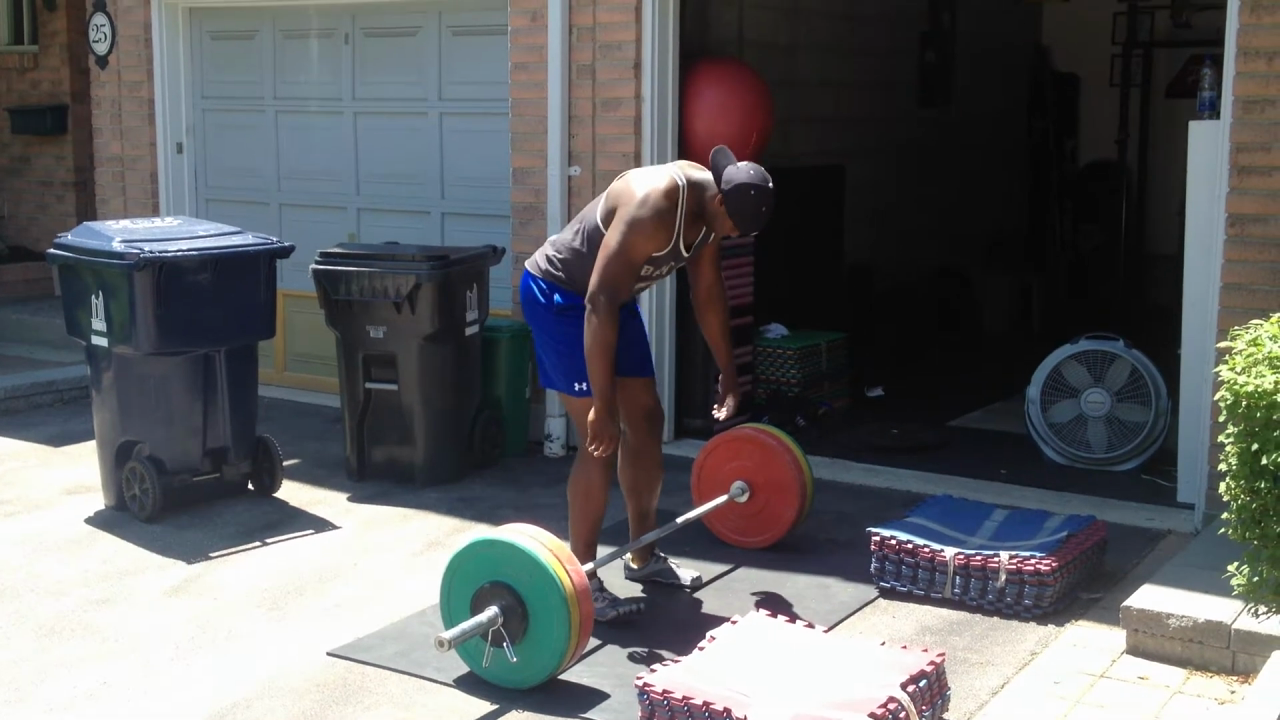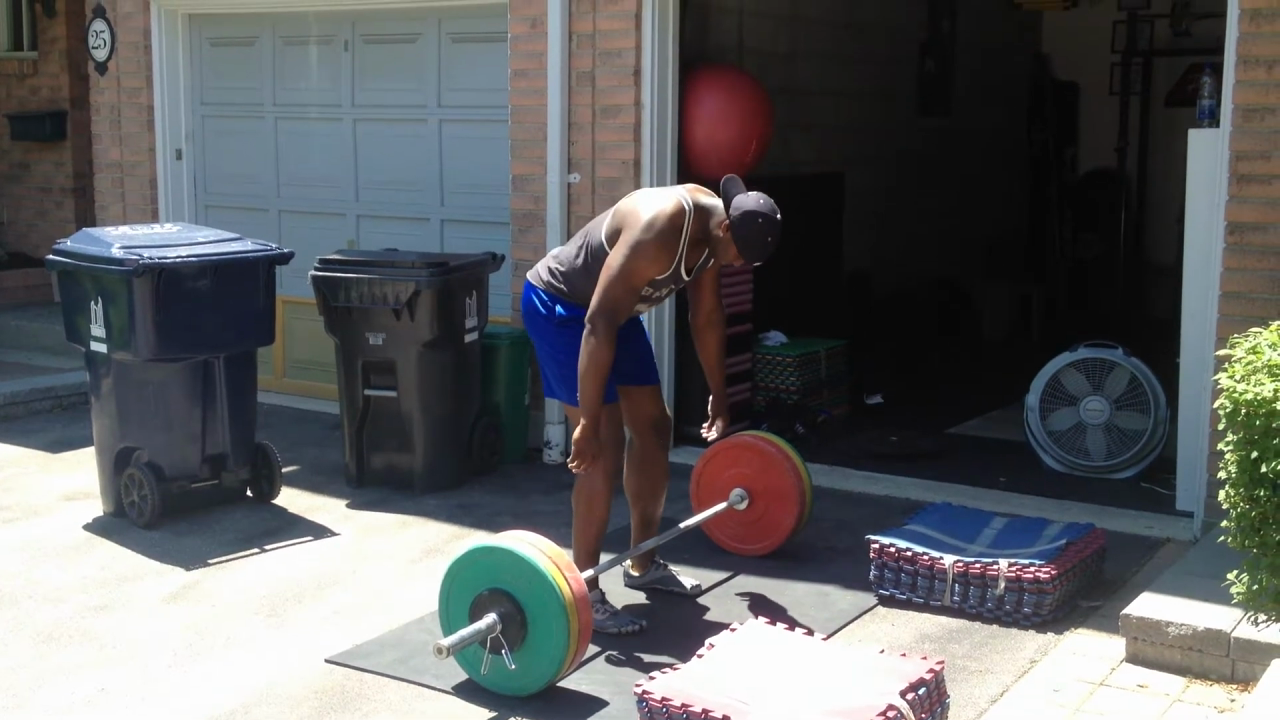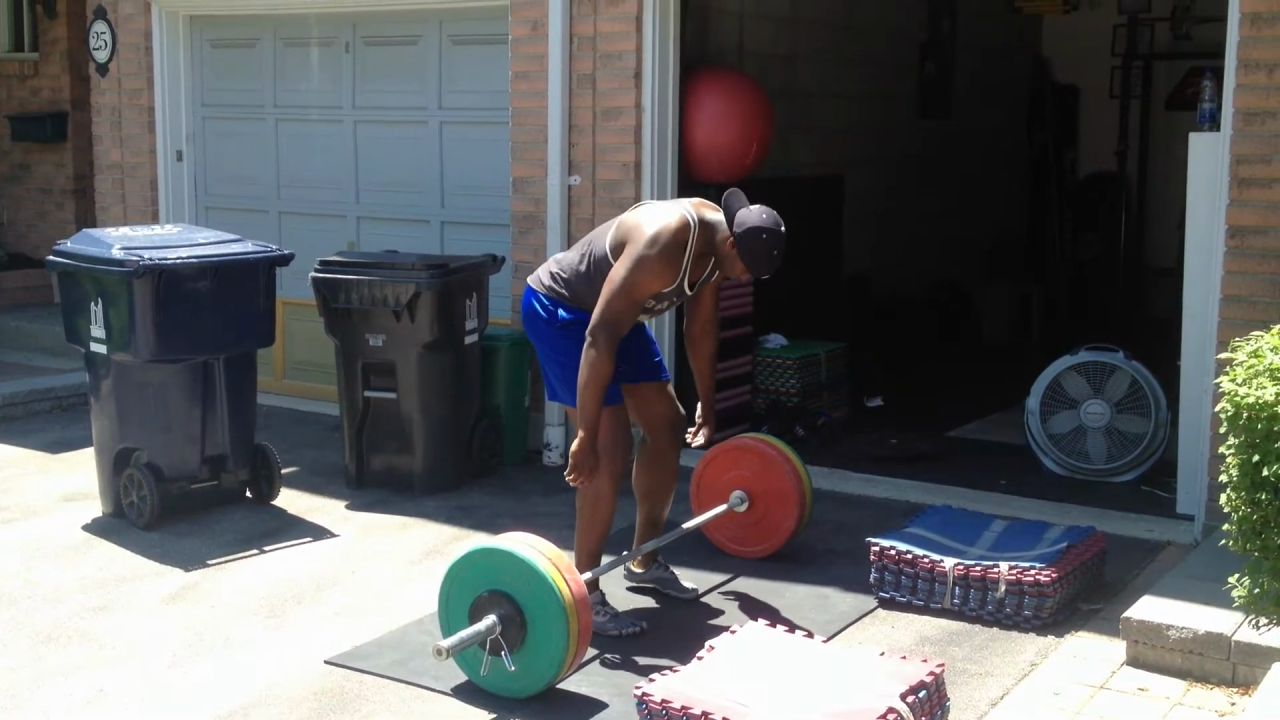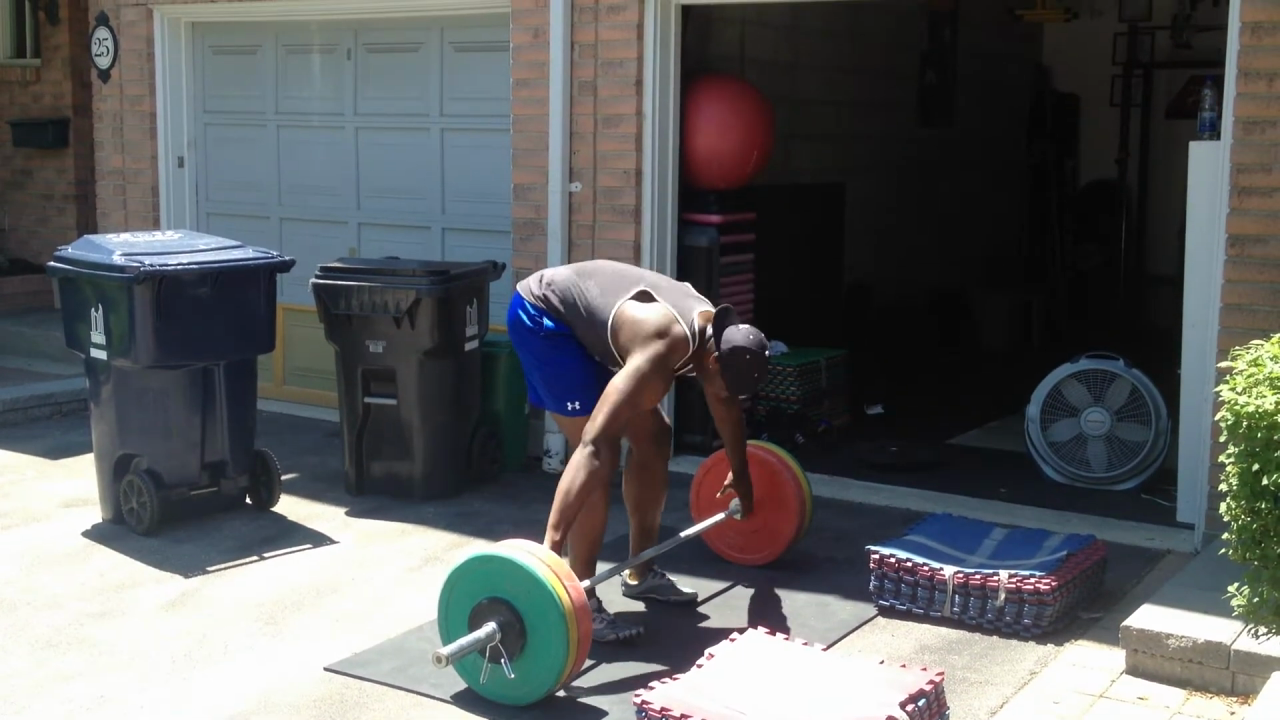
dt=0.4s
person 1, frame 1
left shoulder: (708, 208)
right shoulder: (651, 207)
left elbow: (708, 292)
right elbow: (599, 303)
left wrist: (728, 372)
right wrist: (601, 403)
left hip: (612, 296)
right hip: (560, 294)
left knee: (646, 420)
right knee: (603, 438)
left ankle: (642, 556)
right ankle: (582, 583)
person 1, frame 2
left shoulder: (713, 230)
right shoulder: (657, 229)
left elbow: (707, 315)
right elbow: (599, 325)
left wrist: (718, 393)
right wrist: (588, 423)
left hip: (614, 308)
right hip: (560, 305)
left knee: (653, 429)
right knee: (605, 450)
left ankle: (643, 563)
right ankle: (584, 593)
person 1, frame 3
left shoulder: (716, 237)
right shoulder: (662, 244)
left elbow: (702, 324)
right elbow: (600, 338)
left wrist: (706, 401)
right wrist: (585, 434)
left hip: (615, 310)
right hip: (560, 309)
left knee: (667, 427)
right knee: (611, 450)
left ankle: (645, 562)
right ankle: (584, 596)
person 1, frame 4
left shoulder: (717, 330)
right shoulder: (662, 351)
left elbow: (726, 408)
right elbow: (594, 449)
left wrist: (740, 476)
right wrist: (552, 546)
left hip: (586, 318)
right hip: (542, 315)
left knee: (654, 437)
right knee: (604, 450)
left ankle: (639, 573)
right ankle: (581, 601)
